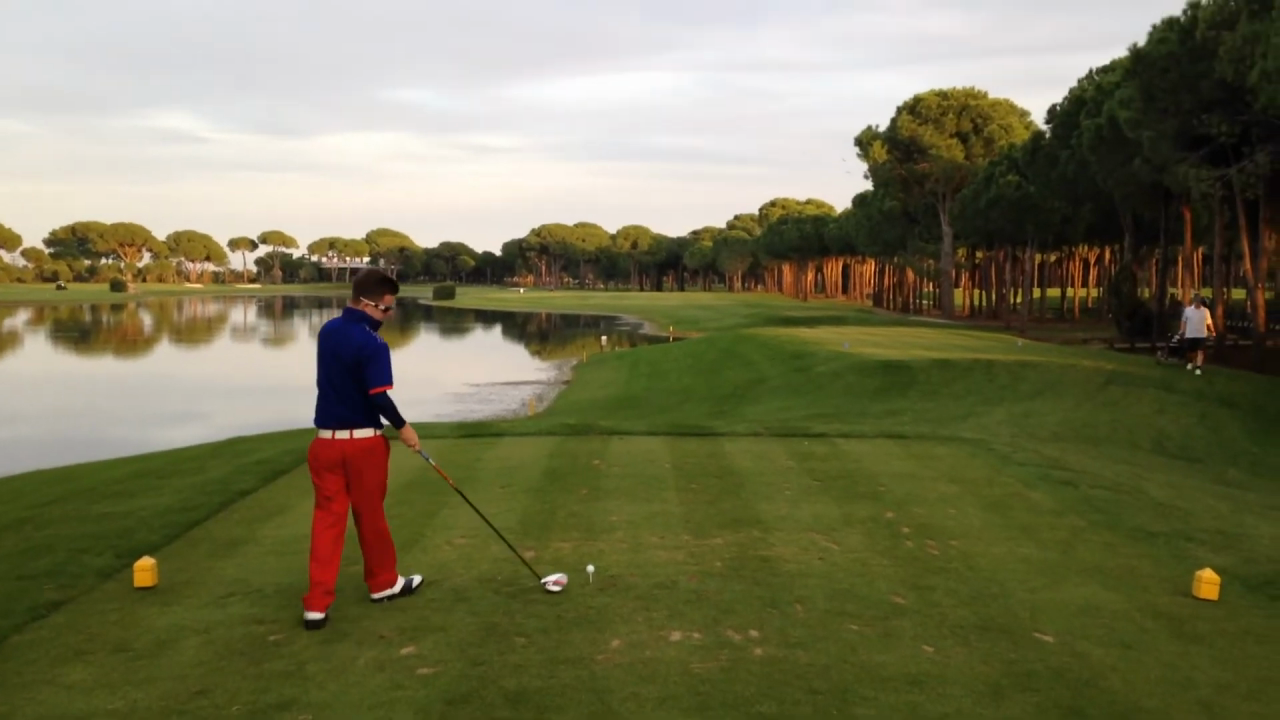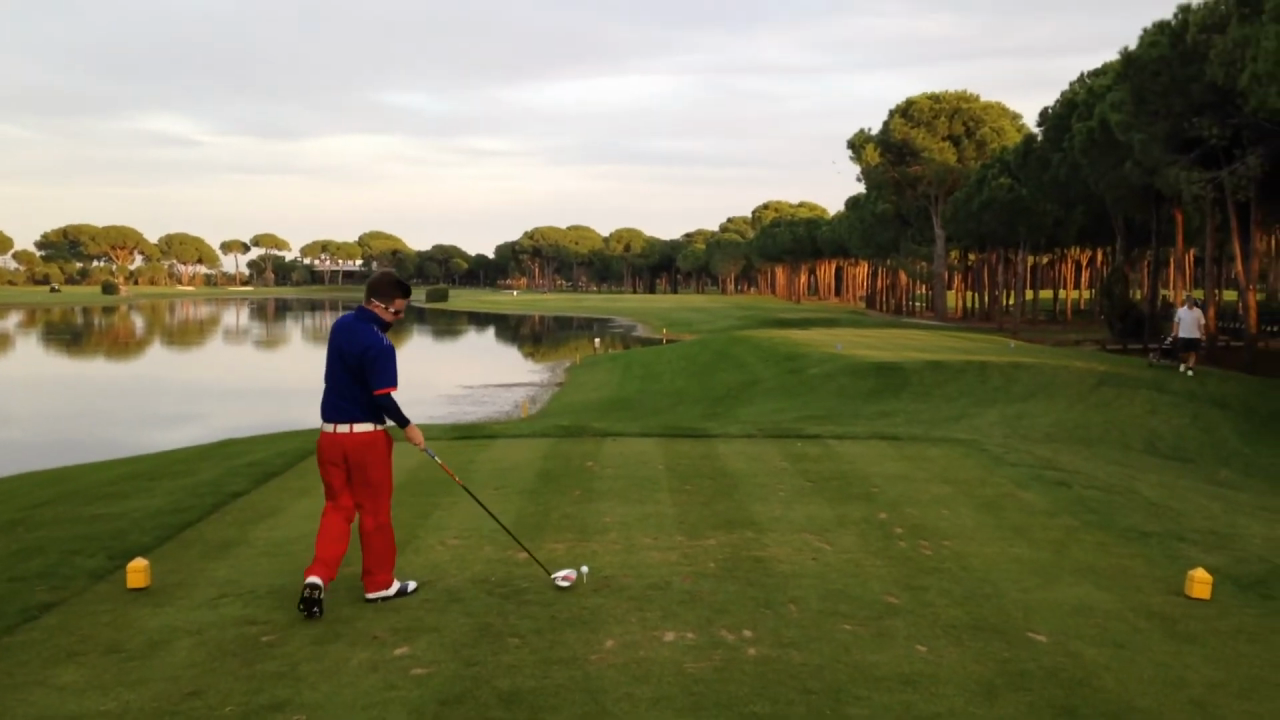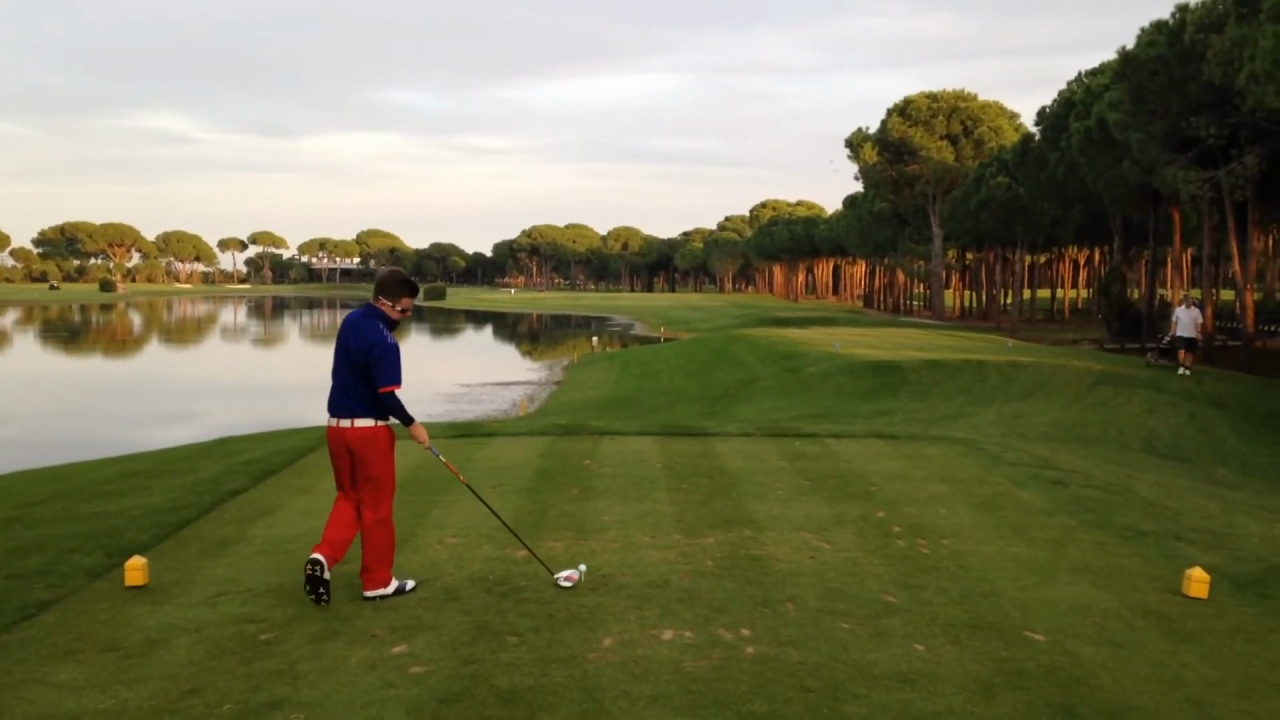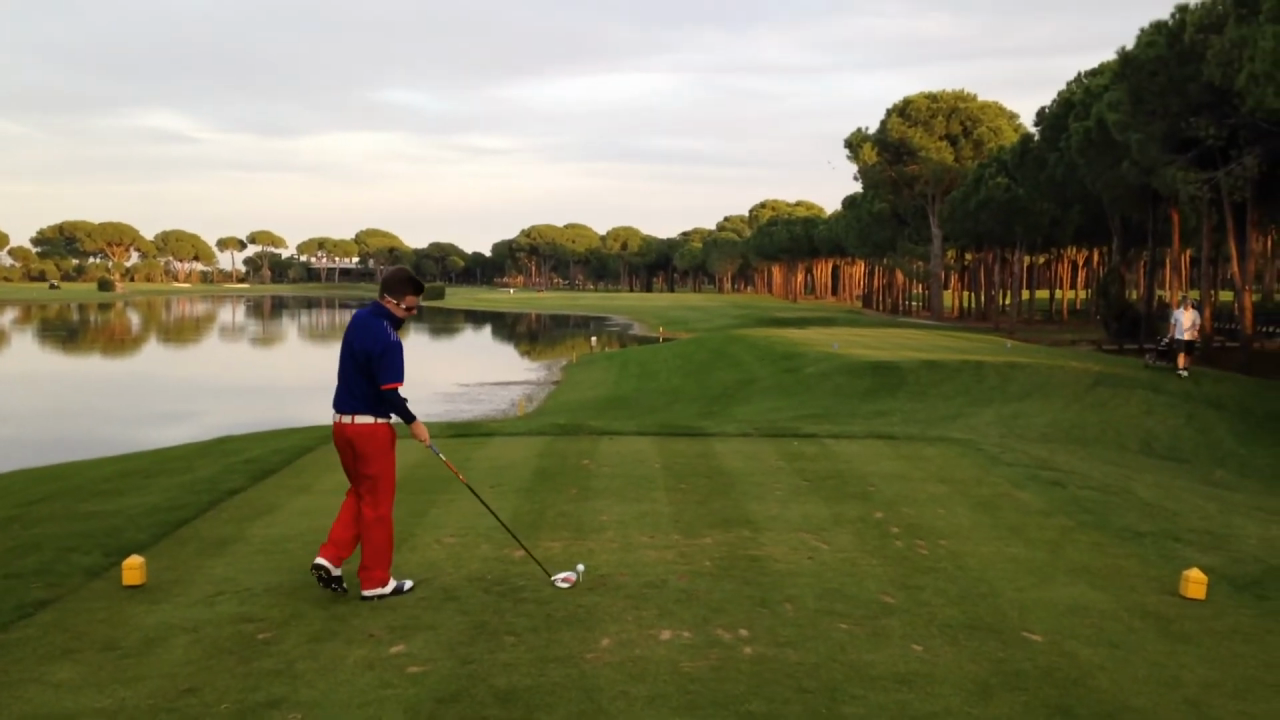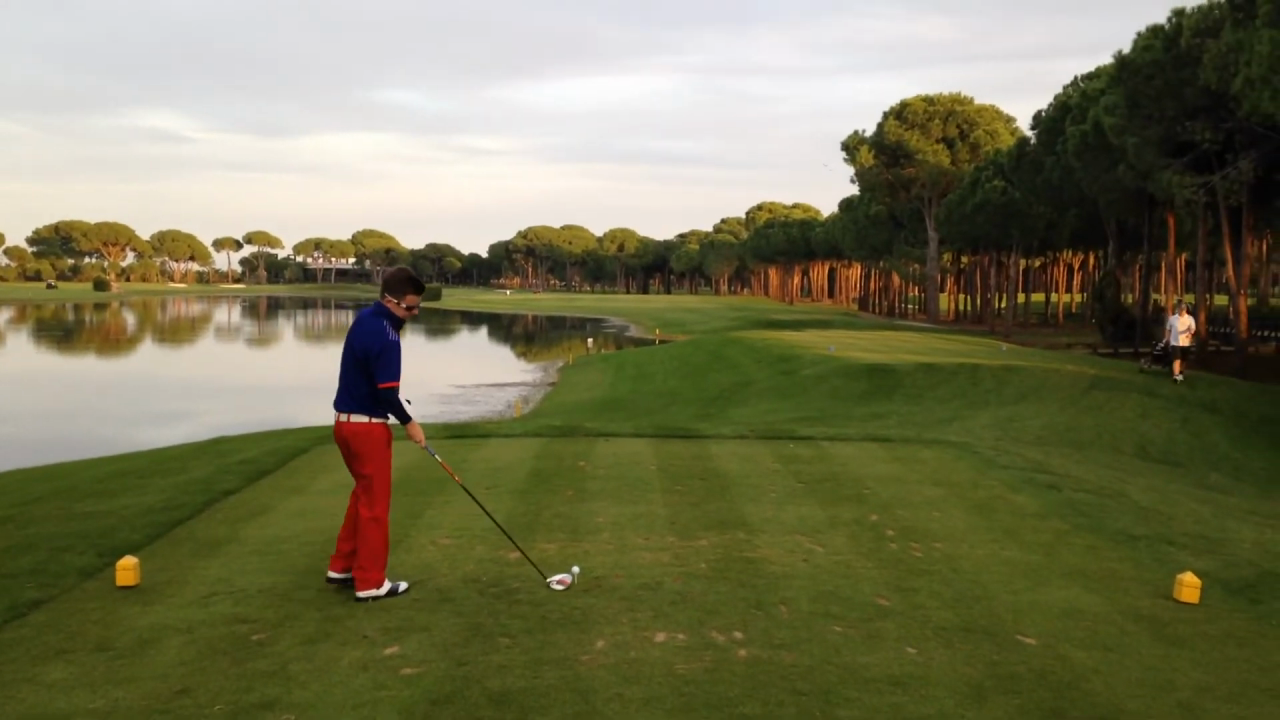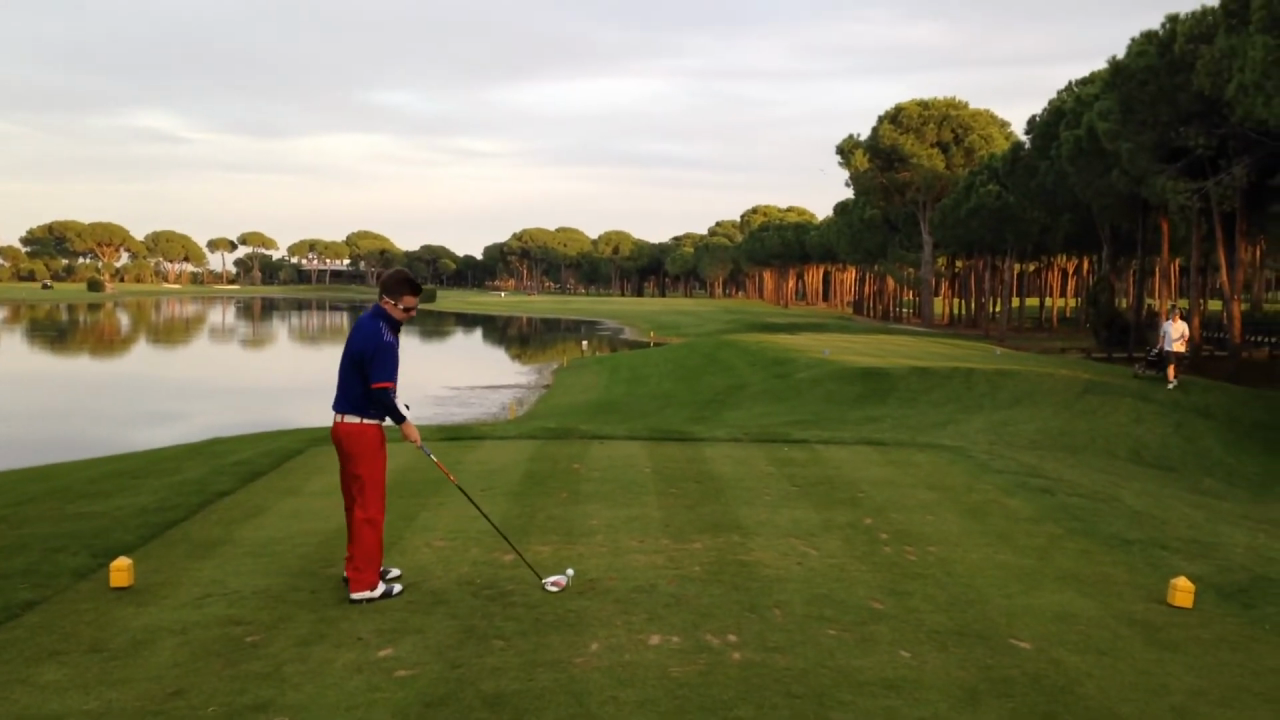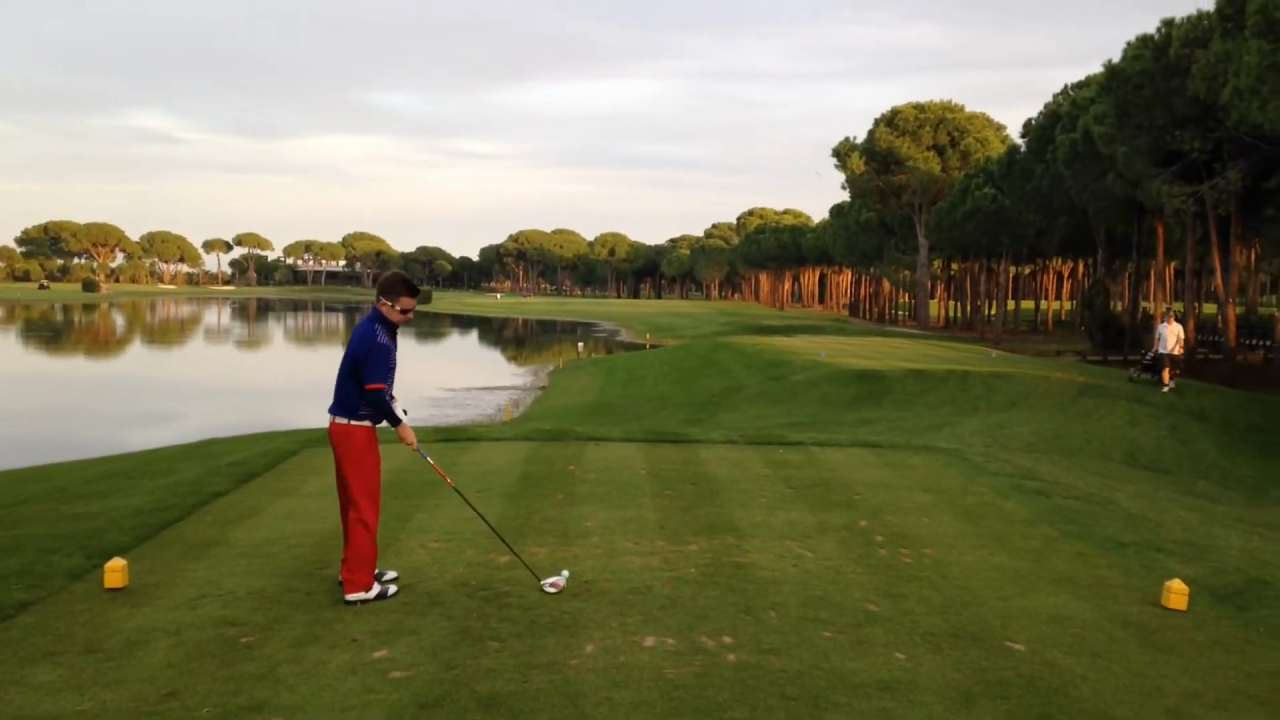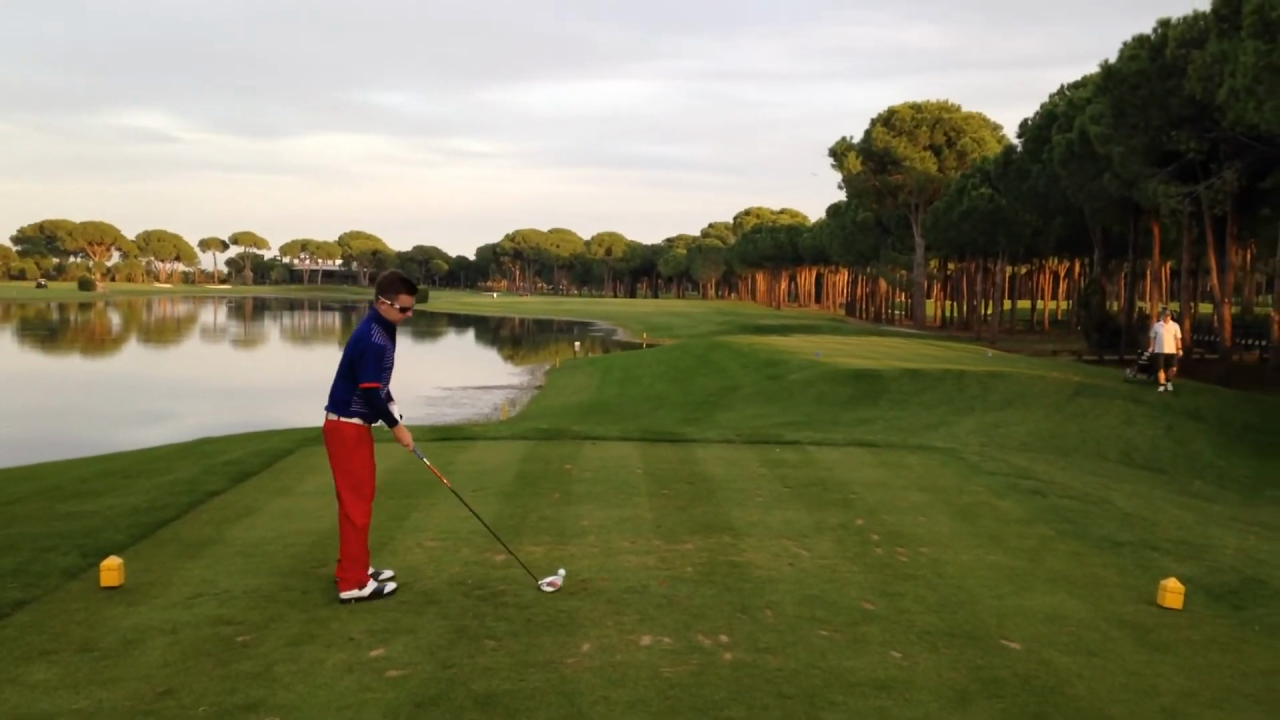
dt=0.1s
person 1, frame 1
left shoulder: (328, 330)
right shoulder: (372, 344)
right elbow: (379, 397)
right wrist: (403, 427)
left hip: (326, 439)
right hip: (364, 440)
left knee: (328, 517)
right knee: (369, 514)
left ankle: (317, 603)
right ankle: (383, 582)
person 1, frame 2
left shoulder: (341, 325)
right shoulder: (379, 345)
right elbow: (382, 398)
right wrist: (407, 427)
left hip: (330, 433)
right hip: (366, 435)
left knee: (337, 507)
right knee: (374, 510)
left ankle: (317, 576)
right ankle: (379, 583)
person 1, frame 3
left shoulder: (351, 320)
right shoulder: (384, 343)
right elbow: (386, 396)
right wrist: (411, 425)
left hip: (338, 426)
right hip: (369, 430)
left knee: (348, 498)
right knee: (376, 505)
left ankle: (322, 556)
right ankle: (377, 581)
person 1, frame 4
left shoulder: (359, 318)
right shoulder: (388, 341)
right elbow: (389, 393)
right wrist: (413, 423)
left hip: (343, 422)
right hip: (371, 427)
left knee: (359, 493)
right knee: (377, 503)
left ankle: (330, 557)
right ankle: (375, 581)
person 1, frame 5
left shoulder: (364, 318)
right shoulder: (386, 339)
right elbow: (385, 393)
left wrist: (398, 398)
right wrist: (408, 423)
left hip: (346, 420)
right hip: (368, 426)
left knee: (363, 494)
right knee: (375, 502)
left ankle: (342, 565)
right ankle: (370, 582)
person 1, frame 6
left shoulder: (365, 321)
right shoulder: (383, 340)
right elbow: (380, 393)
left wrist: (396, 398)
right wrist: (404, 423)
left hip: (345, 421)
right hip: (363, 427)
left knee: (357, 497)
right knee: (370, 504)
left ankle: (358, 567)
right ankle: (364, 584)
person 1, frame 7
left shoulder: (372, 326)
right shoulder: (377, 340)
right elbow: (374, 394)
left wrist: (394, 404)
right wrist: (399, 425)
left hip: (352, 424)
right hip: (354, 428)
left knee: (358, 500)
right knee: (364, 504)
left ankle: (358, 568)
right ankle: (359, 585)
person 1, frame 8
left shoulder: (378, 328)
right shoulder: (374, 339)
right elbow: (369, 392)
left wrist: (392, 404)
right wrist: (396, 426)
left hip: (350, 423)
right hip: (348, 426)
left knee: (358, 497)
right knee: (356, 501)
left ankle: (354, 568)
right ankle: (354, 583)
